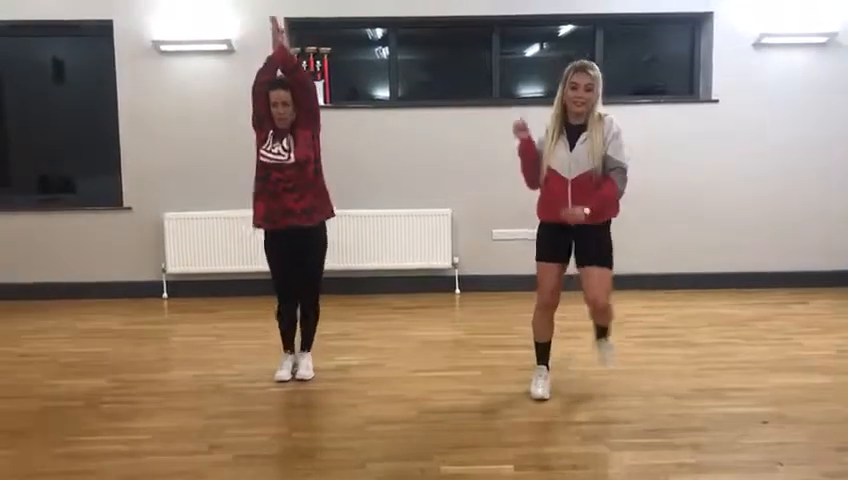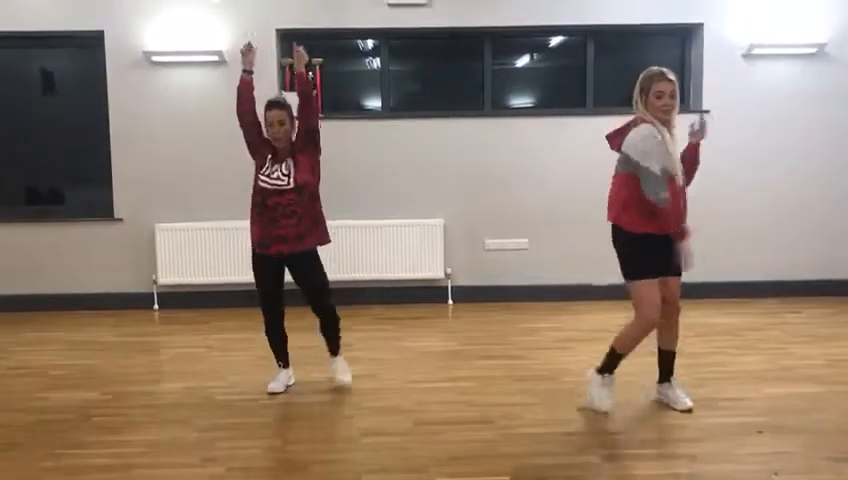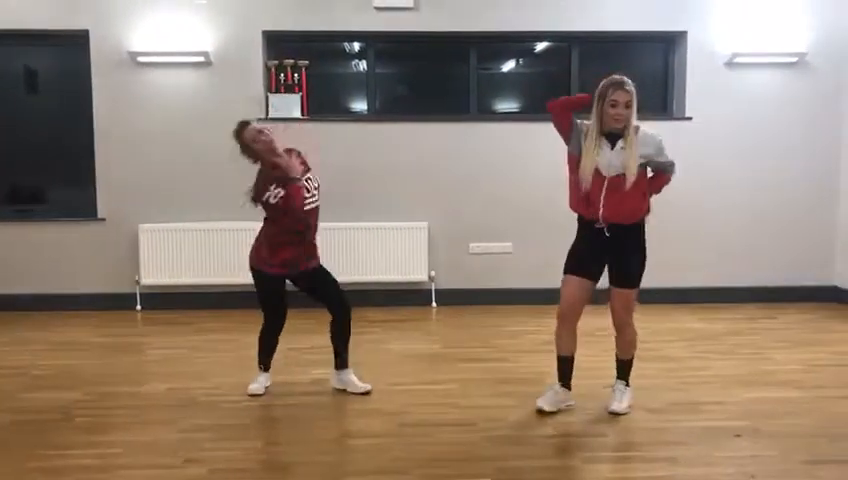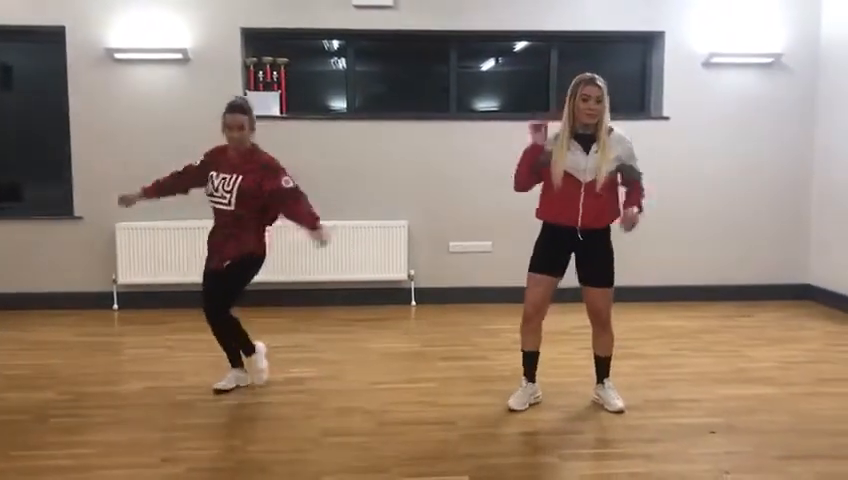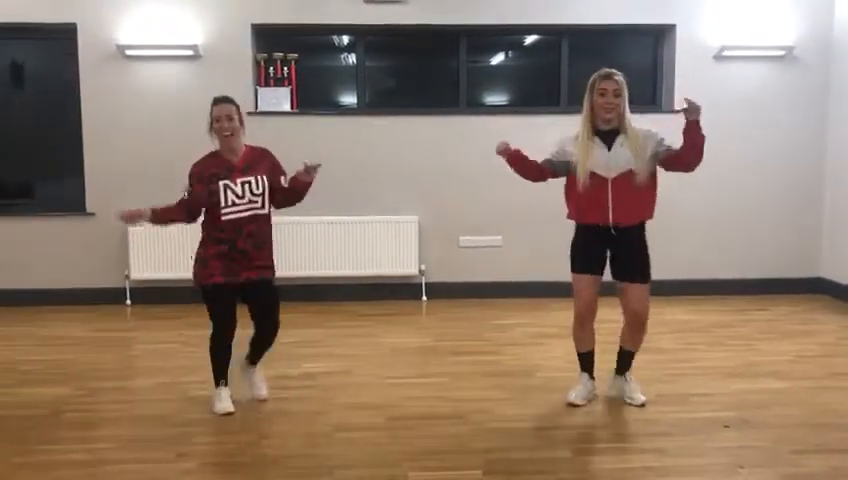
dt=1s
person 1, frame 1
left shoulder: (608, 130)
right shoulder: (551, 132)
left elbow: (617, 178)
right elbow: (534, 180)
left wrist: (589, 208)
right wrist: (525, 144)
left hip: (594, 226)
right hip: (553, 225)
left knee: (598, 300)
right knee: (546, 300)
left ankle: (602, 338)
right ankle: (542, 369)
person 1, frame 2
left shoulder: (661, 135)
right shoulder: (645, 135)
left elbow: (679, 182)
right elbow: (656, 193)
left wrist: (694, 146)
right wrist: (681, 235)
left hip: (659, 234)
right hip: (634, 235)
left knee: (671, 310)
right knee: (648, 317)
left ankle: (666, 384)
right ankle: (602, 375)
person 1, frame 3
left shoulder: (646, 141)
right shoulder: (581, 136)
left elbow: (666, 171)
right elbow: (555, 106)
left wrist: (643, 195)
right wrist: (593, 98)
left hip: (628, 236)
right hip: (589, 234)
left knee: (622, 319)
right knee: (566, 313)
left ankle: (622, 385)
right ankle: (562, 388)
person 1, frame 4
left shoulder: (618, 143)
right shoulder: (554, 143)
left elbow: (634, 180)
right elbow: (522, 183)
left wrist: (632, 207)
right wrist: (535, 147)
left hip: (596, 237)
right hip: (555, 233)
left knee: (601, 317)
right knee: (532, 312)
left ankle: (603, 385)
right ankle: (529, 385)
person 1, frame 5
left shoulder: (644, 140)
right shoulder: (574, 146)
left elbow: (686, 162)
right elbow: (540, 172)
left wrist: (693, 125)
right wrist: (513, 156)
left hip: (630, 236)
right hip: (589, 235)
left knee: (638, 315)
right knee: (583, 312)
left ankle: (623, 375)
right ankle: (586, 379)
person 2, frame 1
left shoulder: (308, 129)
right shoulder: (264, 131)
left elbow: (306, 88)
right elbow: (258, 90)
left wrist: (285, 52)
right wrist: (275, 53)
left hip: (310, 225)
right hip: (276, 228)
left knee: (309, 295)
right knee: (285, 296)
left ankle: (305, 353)
right ankle: (288, 354)
person 2, frame 2
left shoulder: (307, 151)
right shoulder: (261, 153)
left elbow: (310, 114)
right elbow: (245, 115)
left wrist: (302, 72)
right wrist: (247, 70)
left hip: (302, 245)
right hip: (265, 248)
left knee: (323, 306)
right knee: (272, 314)
left ankle: (337, 359)
right ankle: (283, 370)
person 2, frame 3
left shoulder: (295, 157)
right shoulder: (268, 177)
right elbow: (295, 212)
right wrist: (294, 177)
left hip: (303, 256)
right hip: (270, 261)
left knee: (341, 307)
right knee: (275, 321)
left ankle: (342, 373)
right ankle: (263, 373)
person 2, frame 4
left shoulder: (264, 165)
right shoulder: (215, 157)
left elbow: (292, 199)
right elbow: (183, 179)
left wrist: (314, 225)
right wrist: (142, 194)
left hip: (247, 252)
right hip: (219, 247)
left knee: (216, 308)
right knee: (213, 310)
left ankle: (253, 351)
right ankle: (238, 370)
person 2, frame 5
left shoulder: (264, 160)
right shoulder: (204, 168)
left elbow: (285, 197)
right elbow: (188, 209)
left wrist: (302, 181)
right wrist: (148, 214)
left hip: (259, 264)
right hip: (217, 264)
left knee: (268, 326)
right knee: (224, 328)
left ankle: (251, 366)
right ankle: (221, 387)
